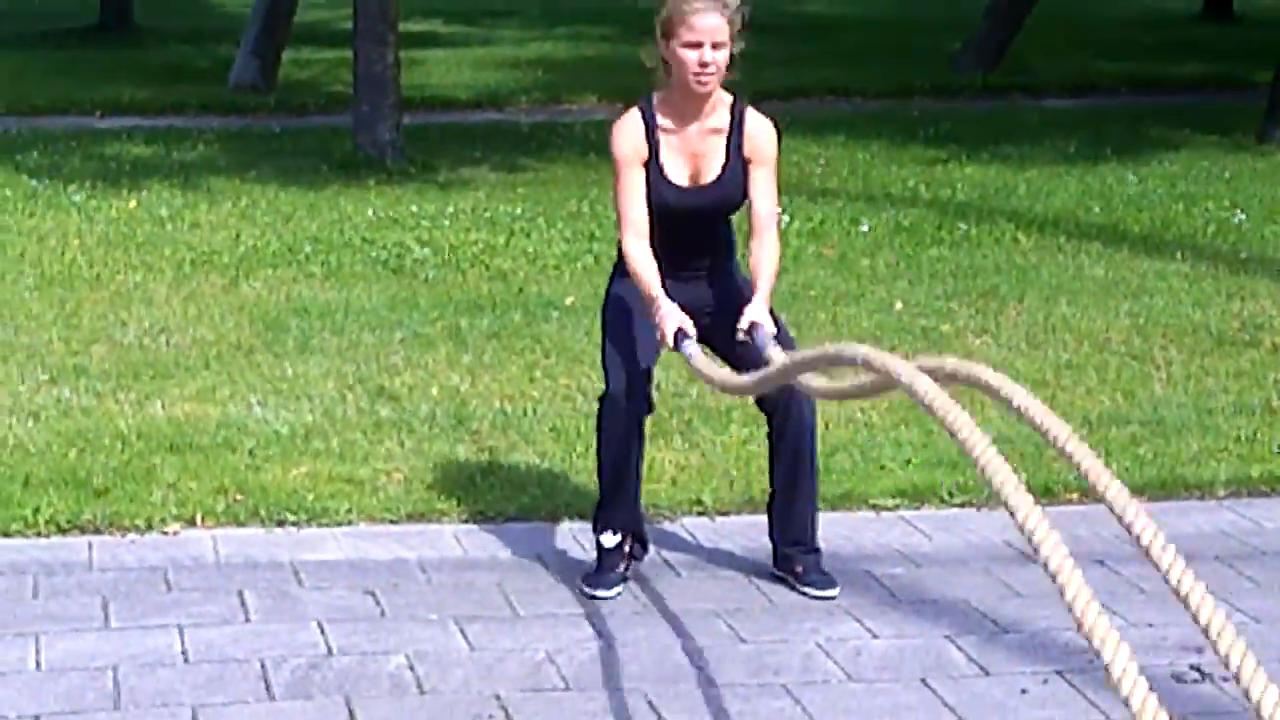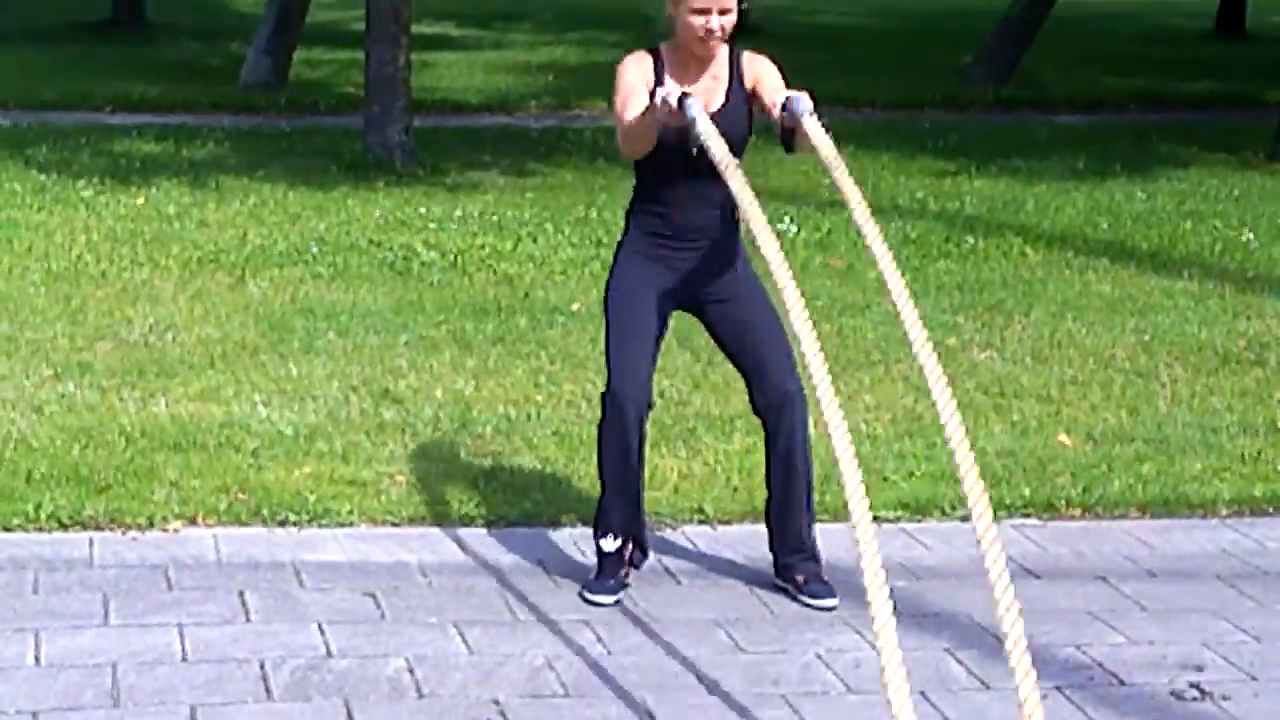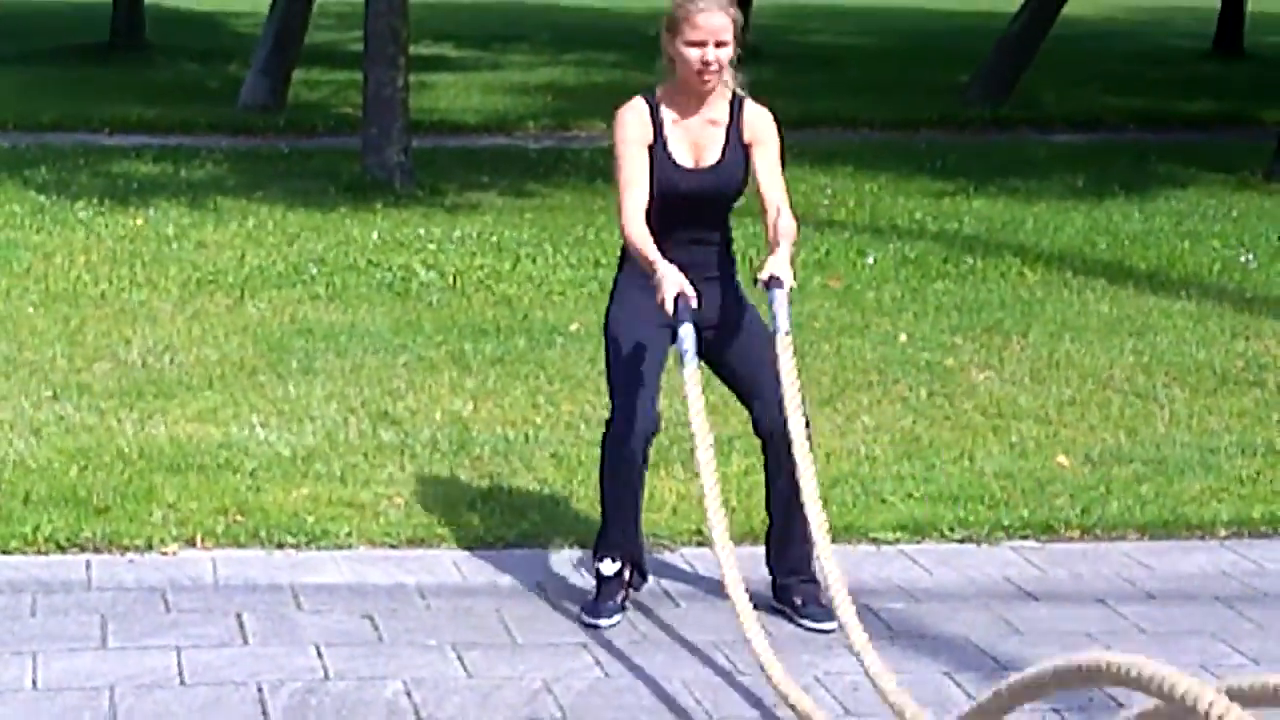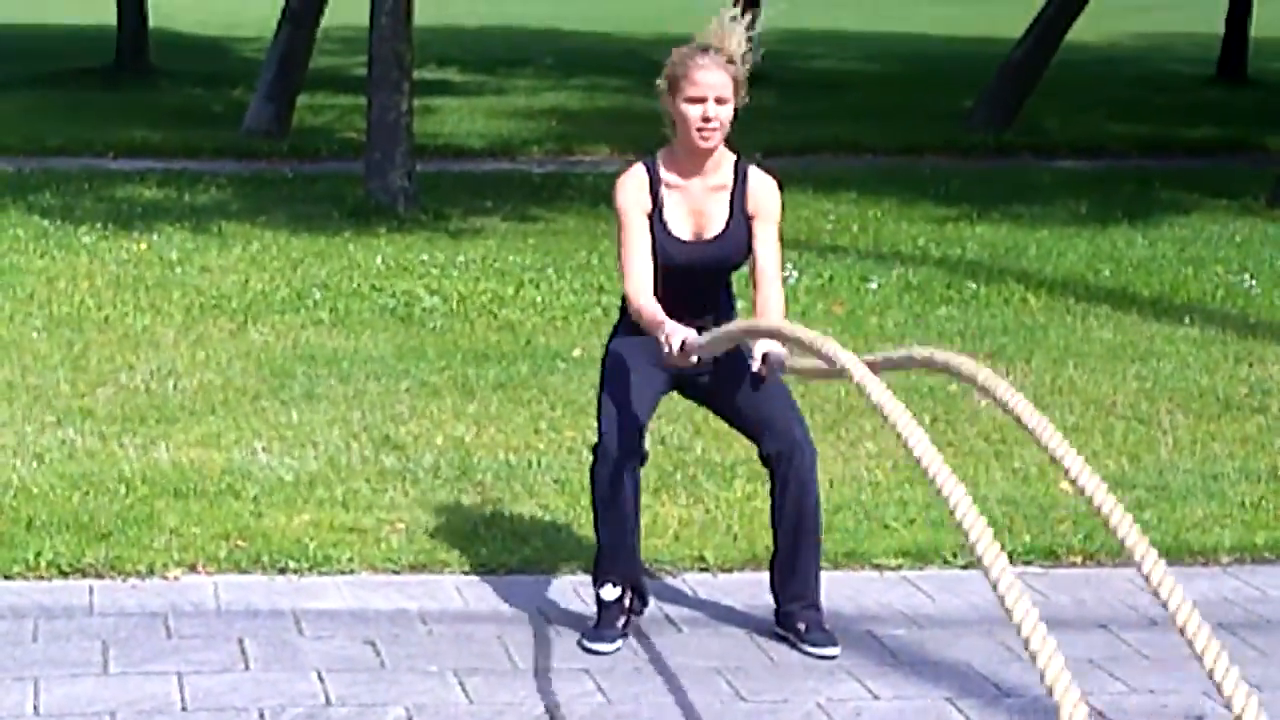
dt=0.3s
person 1, frame 1
left shoulder: (753, 128)
right shoulder: (633, 130)
left elbow: (765, 231)
right elbow: (633, 241)
left wrist: (760, 299)
right wrist: (660, 308)
left hip: (719, 280)
right hip: (646, 285)
left knee: (793, 395)
right knee: (623, 397)
left ankle: (796, 551)
right ankle: (616, 544)
person 1, frame 2
left shoulder: (753, 70)
right shoulder: (640, 69)
left elbow: (782, 110)
right elbow: (630, 144)
left wrist: (795, 112)
right wrist: (660, 115)
left hip: (720, 257)
right hip: (647, 258)
left knee: (784, 393)
right knee: (626, 397)
left ankle: (795, 557)
right ankle: (617, 547)
person 1, frame 3
left shoulder: (752, 118)
right shoulder: (638, 116)
left elbow: (776, 204)
right elbow: (631, 216)
left wrist: (781, 256)
right wrist: (661, 271)
left hip: (719, 288)
right hip: (646, 289)
left knee: (783, 417)
right knee: (631, 422)
left ankle: (794, 579)
right ankle: (615, 570)
person 1, frame 4
left shoulder: (756, 188)
right shoulder: (638, 185)
left elbow: (769, 286)
right elbow: (637, 291)
left wrist: (769, 338)
right wrist: (665, 329)
left hip: (723, 341)
right hip: (645, 342)
left knee: (792, 445)
right knee: (615, 450)
left ankle: (798, 607)
right ankle: (616, 598)
